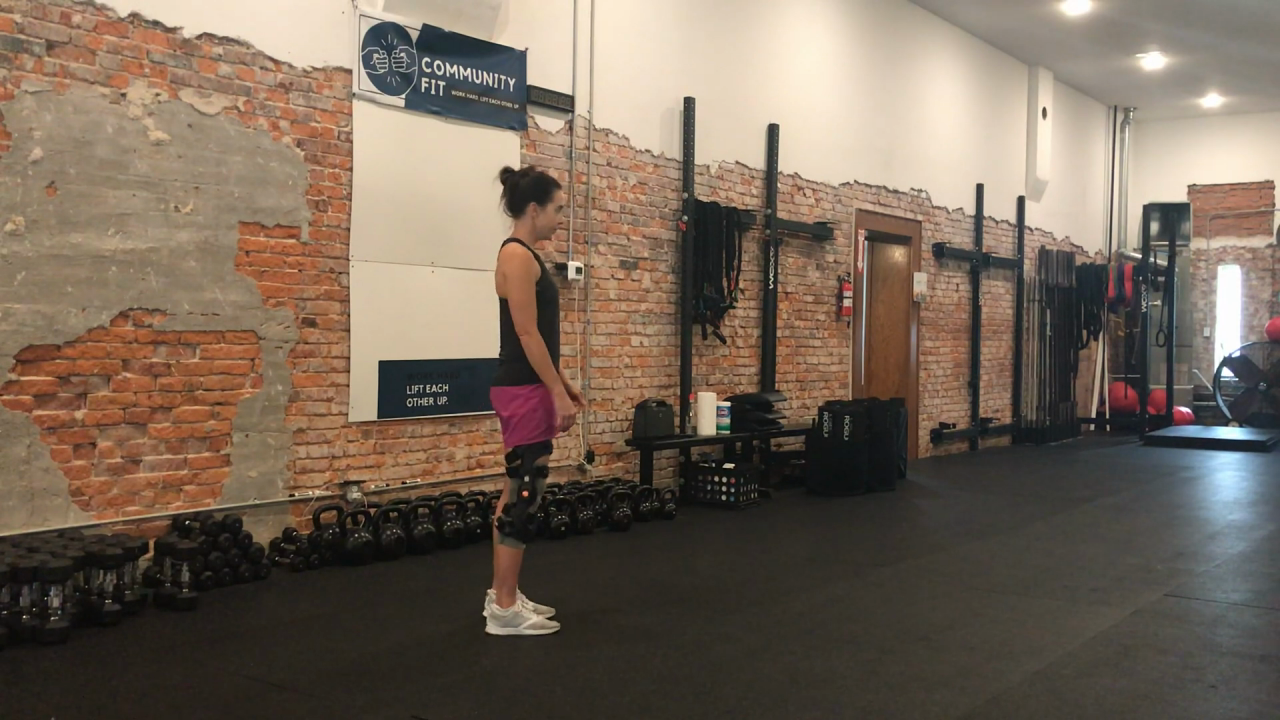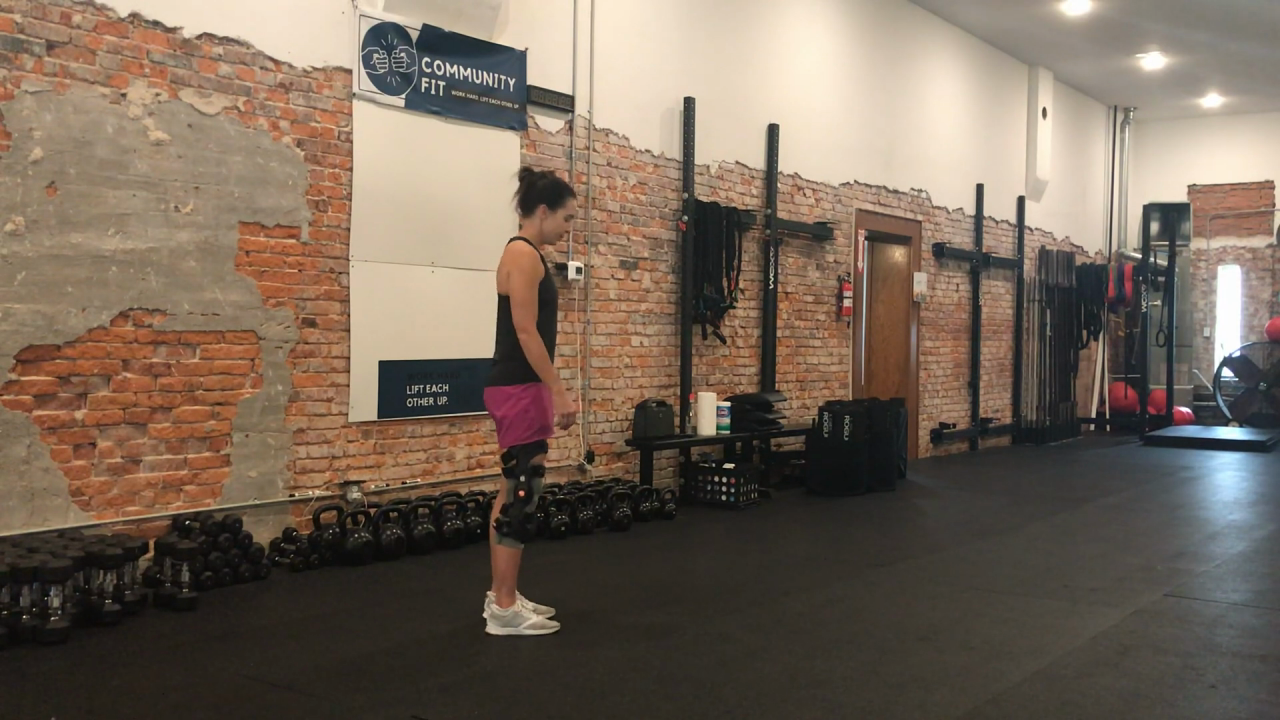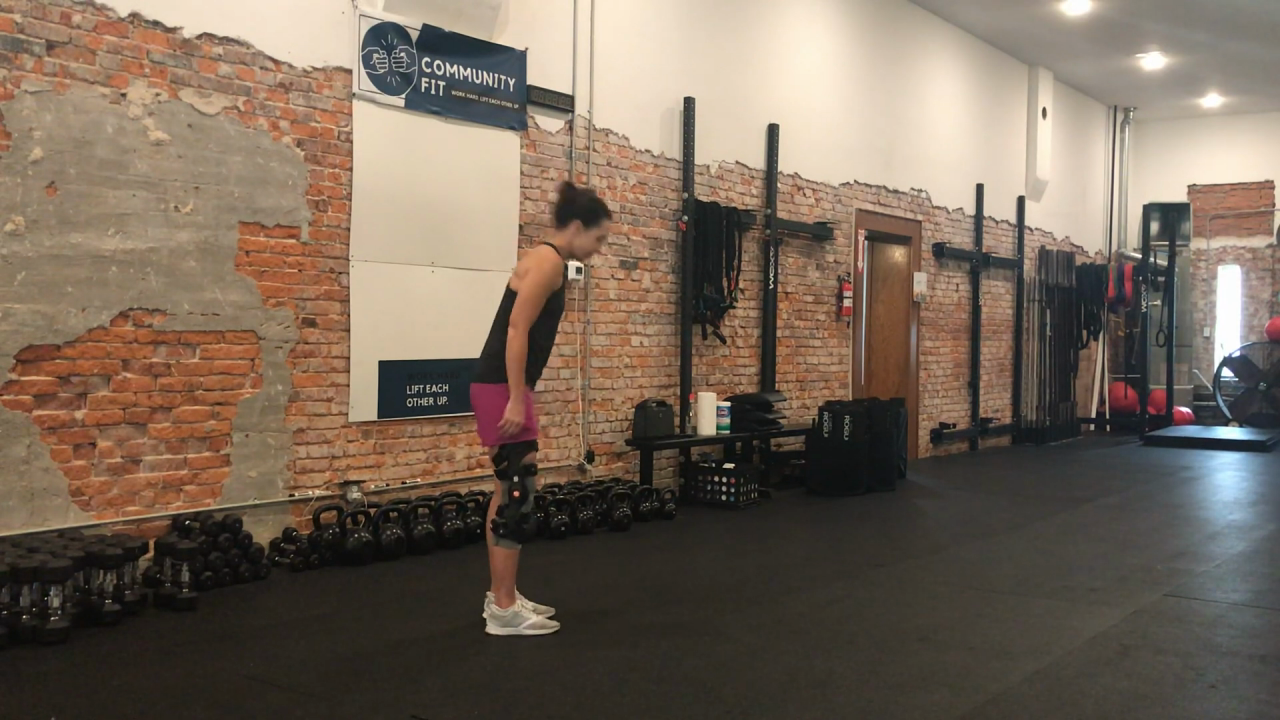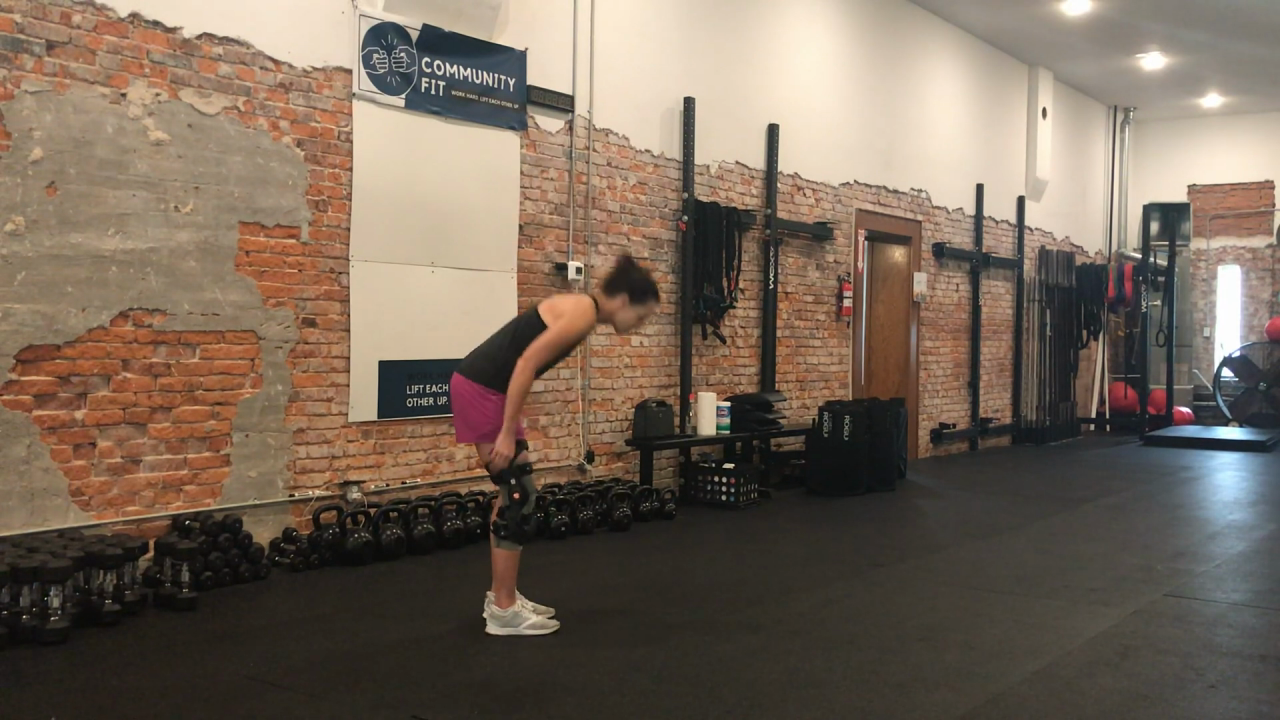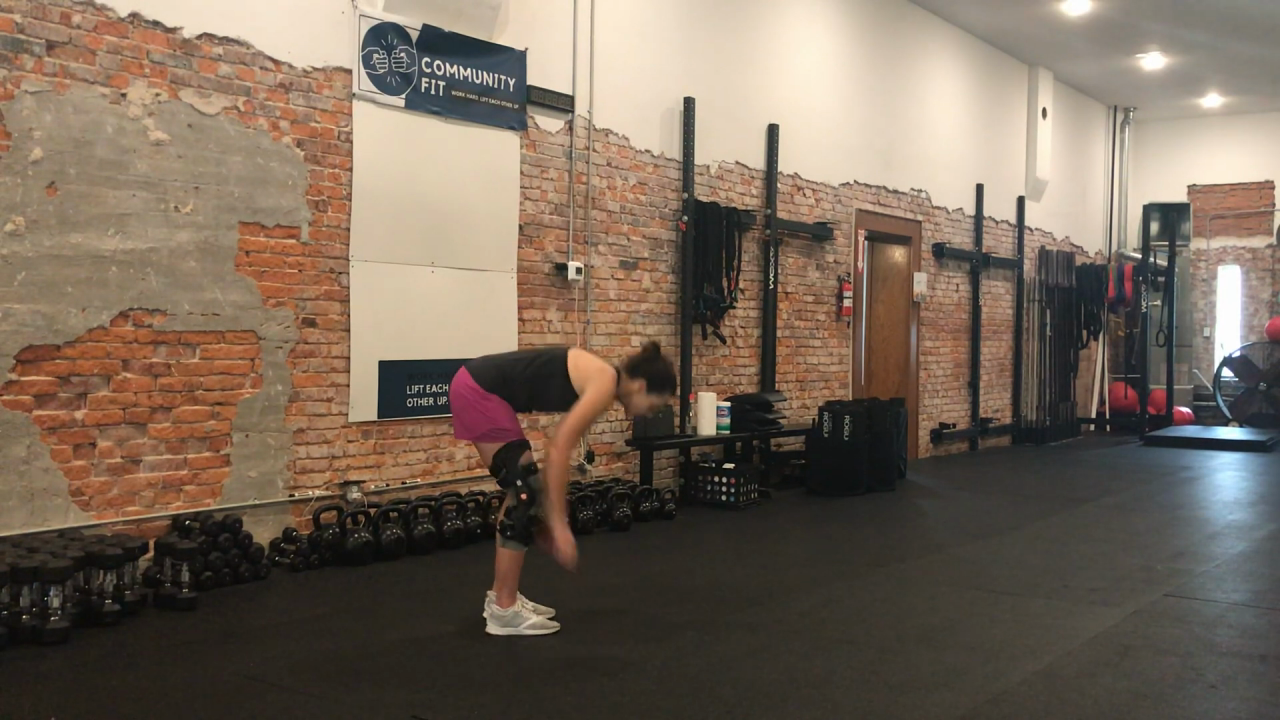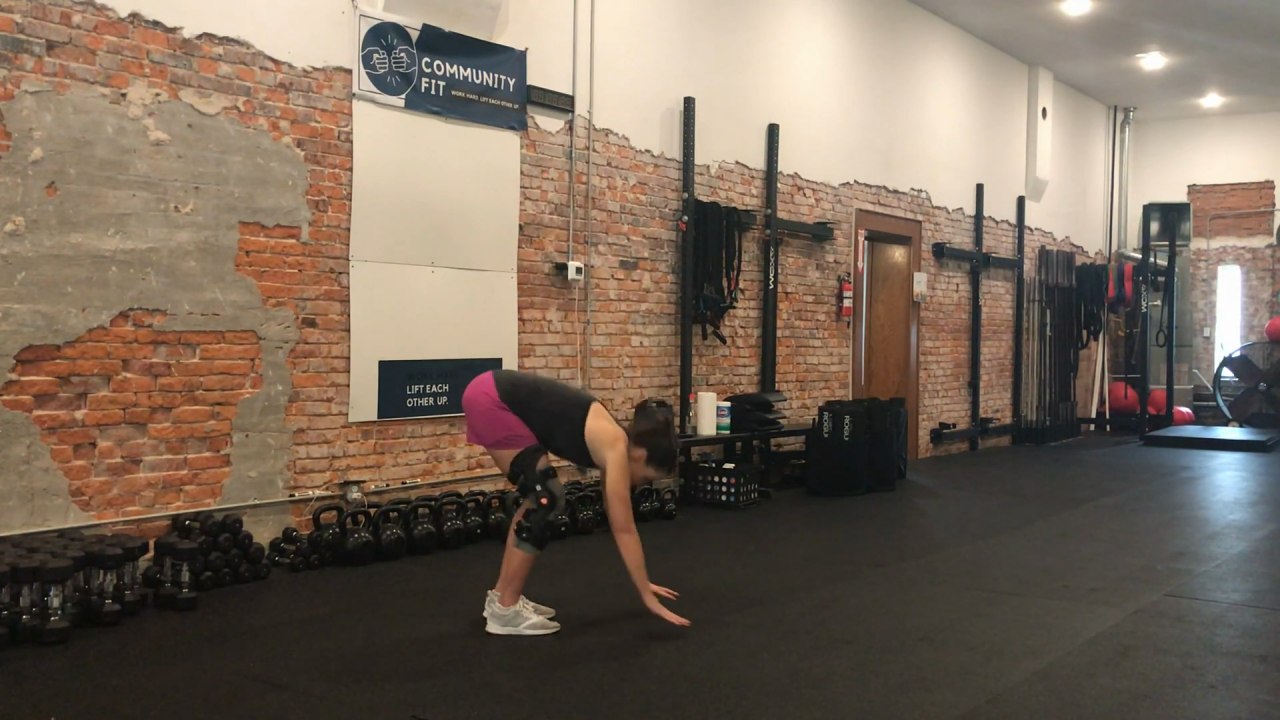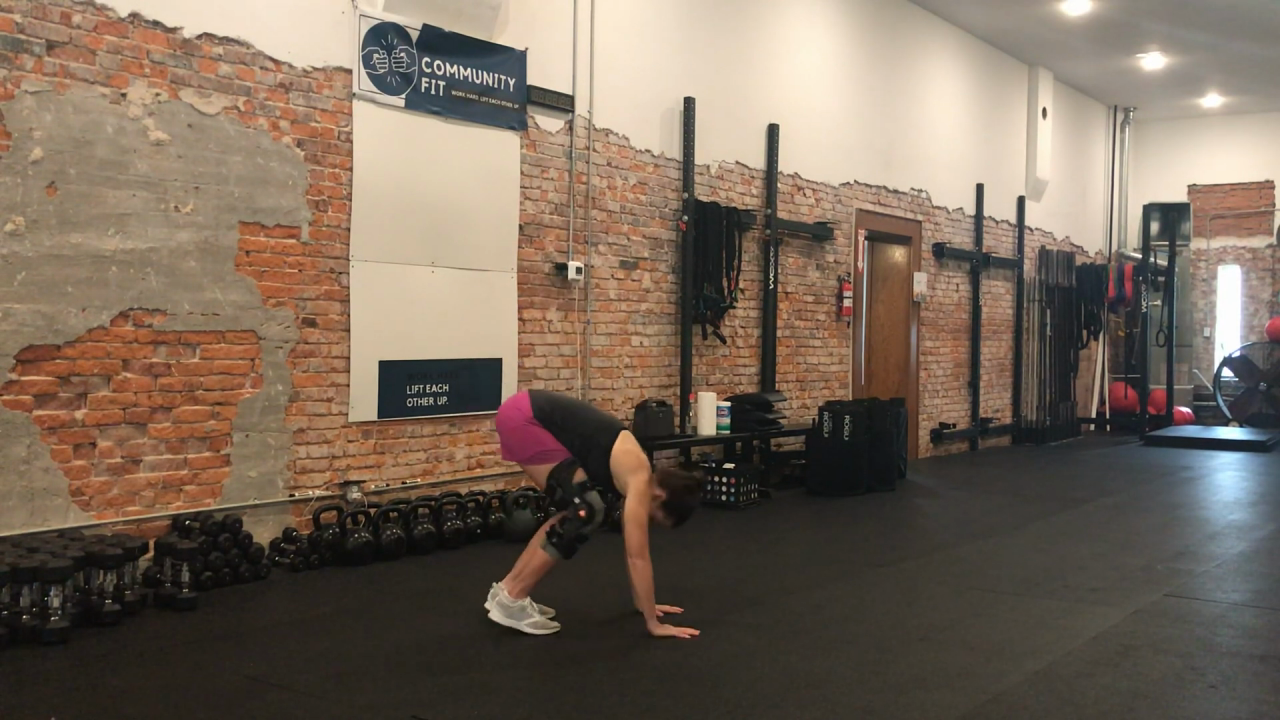
dt=0.3s
person 1, frame 1
left shoulder: (524, 254)
right shoulder: (518, 255)
right elbow: (528, 334)
left wrist: (563, 383)
right wrist: (557, 394)
left hip: (524, 388)
right hip: (524, 390)
left knee: (516, 492)
right knee: (525, 494)
left ankle: (502, 595)
right ankle: (504, 610)
person 1, frame 2
left shoulder: (526, 254)
right shoulder: (523, 254)
right elbow: (526, 332)
left wrist: (551, 390)
right wrist: (560, 392)
left hip: (519, 388)
right hip: (518, 390)
left knee: (514, 492)
right knee: (522, 493)
left ankle: (502, 597)
right ankle: (504, 609)
person 1, frame 3
left shoulder: (548, 260)
right shoulder: (548, 261)
right elbow: (517, 330)
right wrist: (515, 400)
left hip: (502, 386)
right hip: (500, 388)
left knee: (510, 492)
right knee: (517, 493)
left ankle: (501, 597)
right ankle: (504, 610)
person 1, frame 4
left shoulder: (578, 307)
right shoulder: (583, 313)
right elbow: (526, 364)
left wrist: (509, 429)
right wrist: (508, 434)
left hip: (483, 386)
right hip: (481, 389)
left knee: (516, 492)
right knee: (519, 492)
left ankle: (502, 596)
right ankle: (504, 609)
person 1, frame 5
left shoulder: (602, 379)
right shoulder: (604, 385)
left elbow: (559, 448)
right elbow: (559, 449)
left wrist: (549, 515)
right wrist: (558, 523)
left hip: (477, 386)
right hip: (478, 391)
left knee: (522, 490)
right knee: (527, 491)
left ankle: (501, 596)
right ankle: (504, 610)
person 1, frame 6
left shoulder: (611, 441)
right shoulder: (617, 450)
left elbow: (620, 525)
right elbow: (624, 530)
left wrist: (643, 582)
right wrist: (648, 597)
left hip: (492, 396)
right hip: (492, 400)
left knee: (540, 498)
right knee: (546, 498)
left ankle: (503, 595)
right ankle: (506, 609)
person 1, frame 7
left shoulder: (635, 473)
right shoulder: (639, 479)
left elbow: (633, 549)
right elbow: (637, 555)
left wrist: (642, 602)
right wrist: (653, 623)
left hip: (528, 416)
right hip: (524, 417)
left knee: (576, 515)
right knee: (585, 511)
left ankle: (508, 589)
right ankle: (511, 599)
